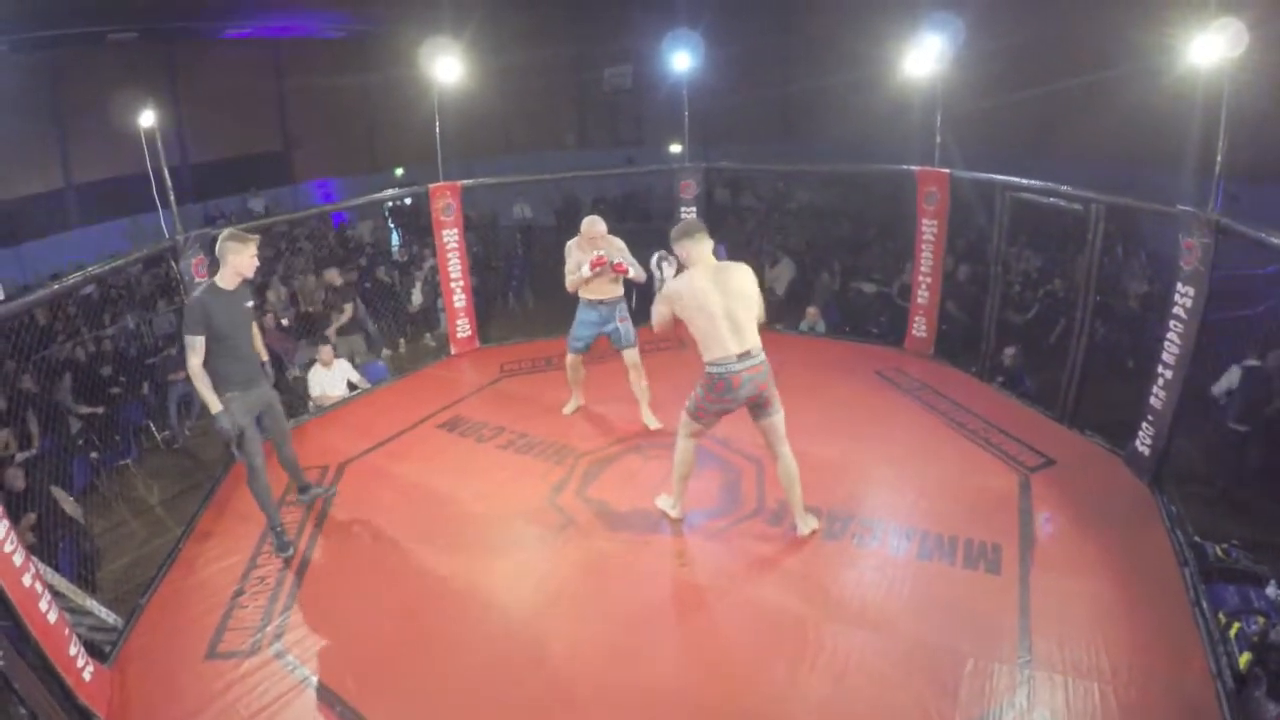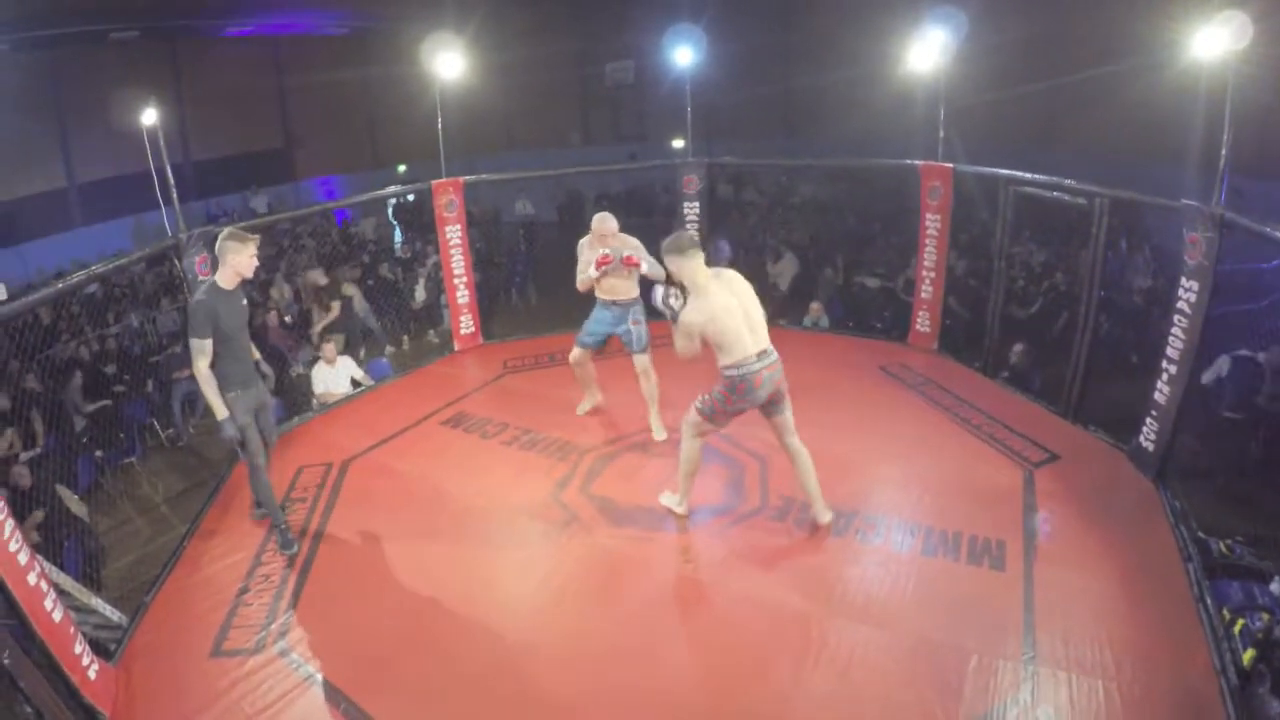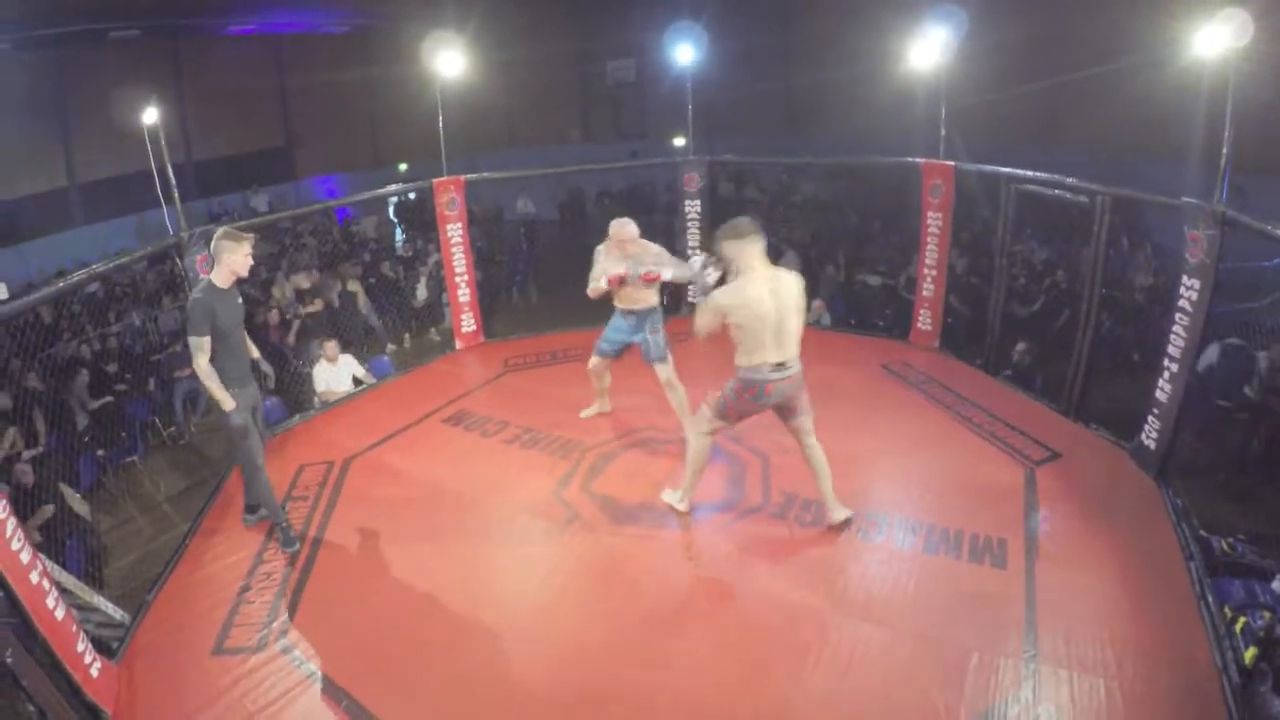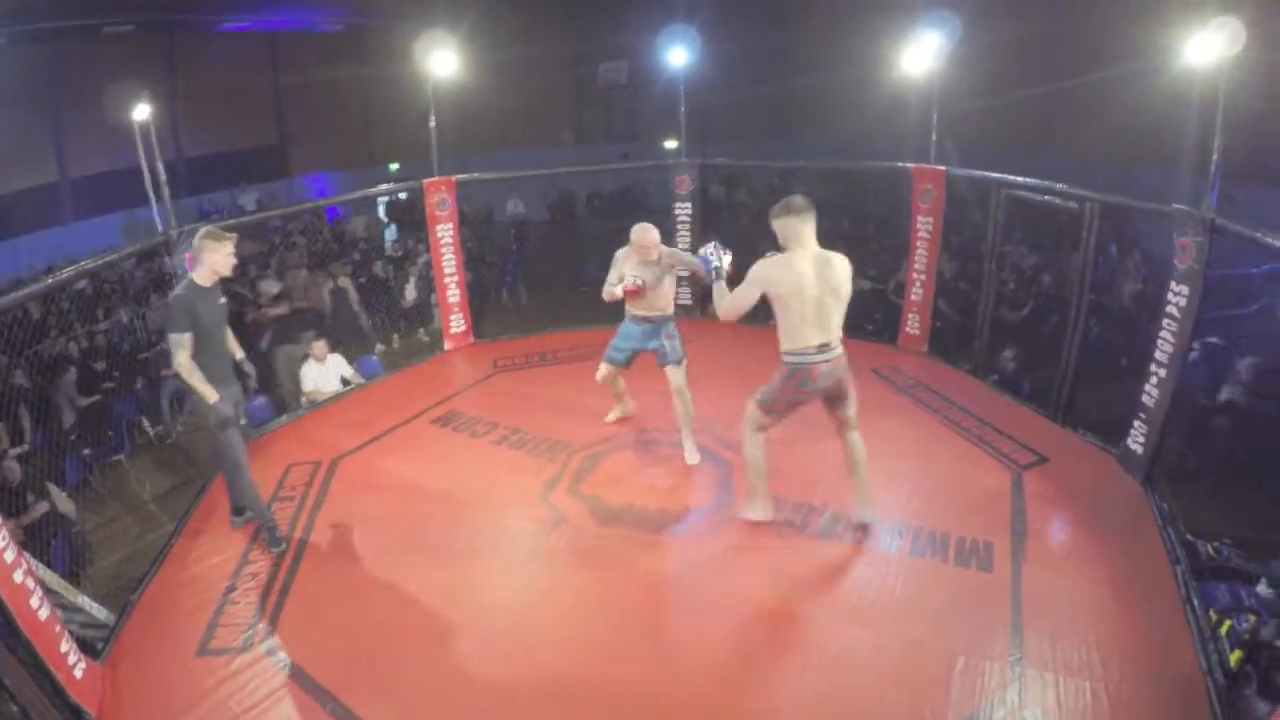
dt=0.2s
person 1, frame 1
left shoulder: (243, 288)
right shoulder: (201, 303)
right elbow: (195, 363)
left wrist: (265, 361)
right wrist: (217, 411)
left hip: (261, 384)
right hip: (233, 396)
left knee: (284, 438)
right knee: (256, 463)
left ankle: (302, 487)
right ankle: (276, 526)
person 1, frame 2
left shoulder: (237, 288)
right shoulder: (204, 303)
right elbow: (201, 366)
left wrist: (259, 360)
right wrist: (223, 417)
left hip: (255, 383)
right hip: (232, 395)
left knee: (266, 446)
right knee: (257, 460)
left ankle: (261, 503)
right ankle: (280, 525)
person 1, frame 3
left shoulder: (232, 288)
right shoulder: (201, 302)
right elbow: (201, 363)
left wrist: (258, 358)
right wrist: (230, 407)
left hip: (248, 383)
right hip: (230, 393)
left knee: (252, 451)
right knee: (257, 460)
left ankle: (252, 508)
right ankle: (280, 522)
person 1, frame 4
left shoulder: (215, 287)
right shoulder: (182, 300)
right elbow: (181, 360)
left wrist: (241, 358)
right wrist: (214, 399)
left hip: (229, 382)
right hip: (211, 392)
left knee: (233, 453)
right knee: (239, 460)
left ankle: (239, 510)
right ankle: (266, 523)
person 2, frame 1
left shoulder: (677, 288)
right shoulder: (741, 271)
left elbow: (658, 325)
left wrist: (661, 282)
left hip: (721, 381)
right hip: (759, 371)
left knee: (686, 434)
right knee: (781, 446)
left ankle: (675, 503)
right ankle: (802, 520)
person 2, frame 2
left shoulder: (692, 313)
right shoulder: (733, 276)
left elbow: (686, 353)
left wrist: (672, 315)
left hip: (738, 382)
right hip: (771, 369)
left knee: (691, 431)
right knee: (790, 440)
left ankle: (681, 499)
right ankle: (820, 509)
person 2, frame 3
left shoulder: (727, 295)
right shoulder: (793, 280)
left elbow: (702, 330)
left wrist: (705, 290)
left hip: (752, 384)
right hip: (790, 379)
left knee: (701, 429)
right knee: (808, 438)
left ankle: (684, 495)
right ankle: (833, 509)
person 2, frame 4
left shoulder: (770, 269)
right shoulder: (841, 264)
left elbow: (726, 312)
left wrist: (718, 273)
left hip: (797, 370)
right hip: (835, 364)
left knee: (752, 428)
right knee: (849, 433)
left ankle: (760, 504)
right ankle: (863, 509)
person 3, frame 1
left shoulder: (617, 245)
right shoulder: (572, 247)
left elbow: (642, 276)
right elbow: (570, 286)
left wrist: (628, 270)
right wrist: (588, 268)
left hip: (616, 307)
right hip: (588, 309)
left knee: (633, 361)
right knee: (573, 360)
left ankle: (646, 412)
right ankle: (577, 397)
person 3, frame 2
left shoulder: (631, 244)
right shoulder: (585, 246)
left elbow: (660, 274)
right elbow: (581, 286)
left wrist: (640, 265)
right wrist: (596, 268)
left hip: (630, 309)
right hip: (603, 309)
left knee: (643, 366)
right knee: (576, 357)
left ankle: (655, 419)
right ankle: (592, 396)
person 3, frame 3
left shoulder: (651, 249)
right shoulder: (603, 252)
left elbow: (685, 272)
right elbow: (591, 292)
left wrist: (663, 274)
right wrist: (606, 282)
left hip: (649, 318)
right hip: (621, 318)
left knee: (667, 378)
right knee: (595, 366)
right ankle: (602, 403)
person 3, frame 4
left shoulder: (670, 256)
right shoulder: (622, 257)
left elbow: (697, 265)
right elbow: (606, 294)
left wrist: (705, 266)
right wrist: (622, 290)
left hip: (663, 324)
right hip: (632, 323)
left knee: (677, 384)
right knee: (605, 374)
left ankle: (687, 440)
right ankle: (625, 404)
